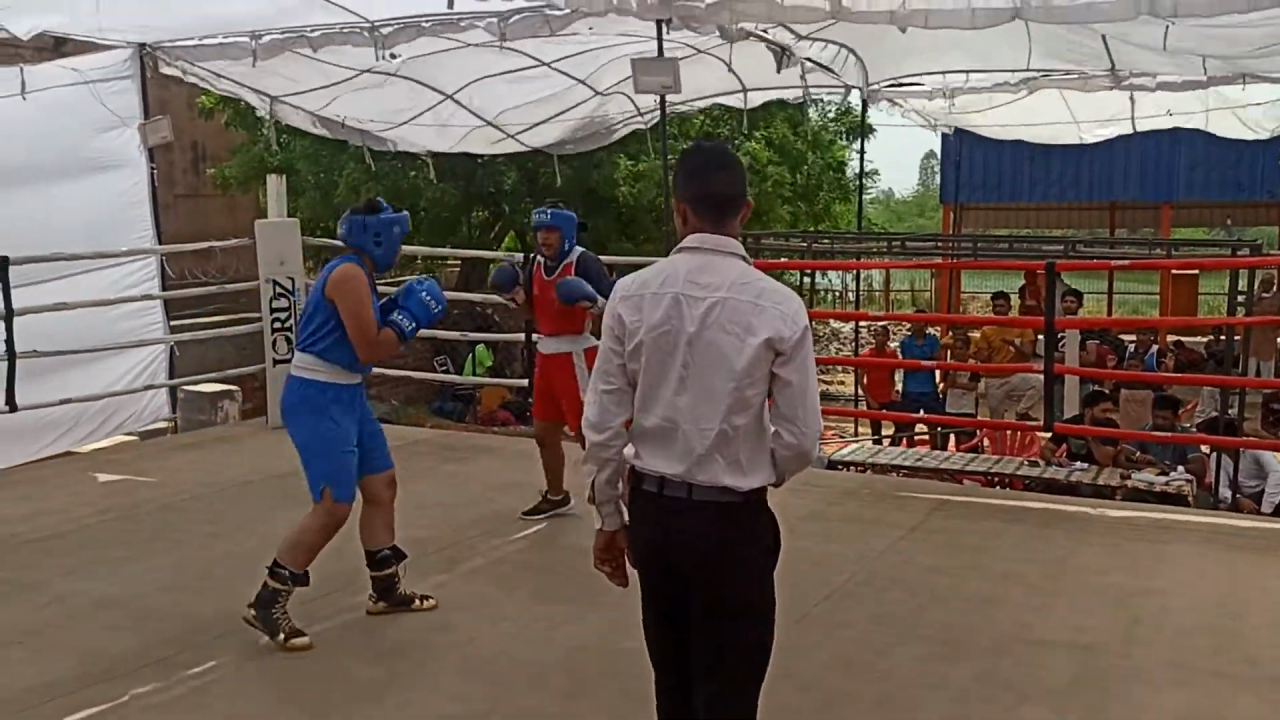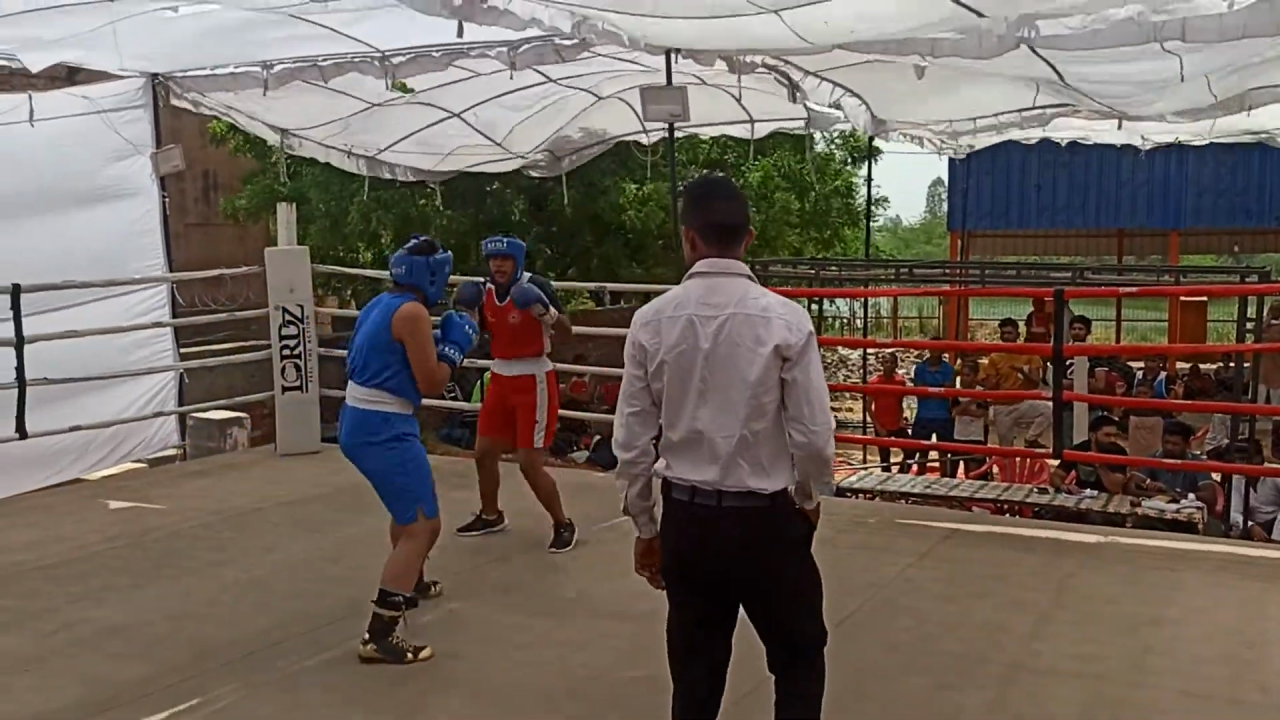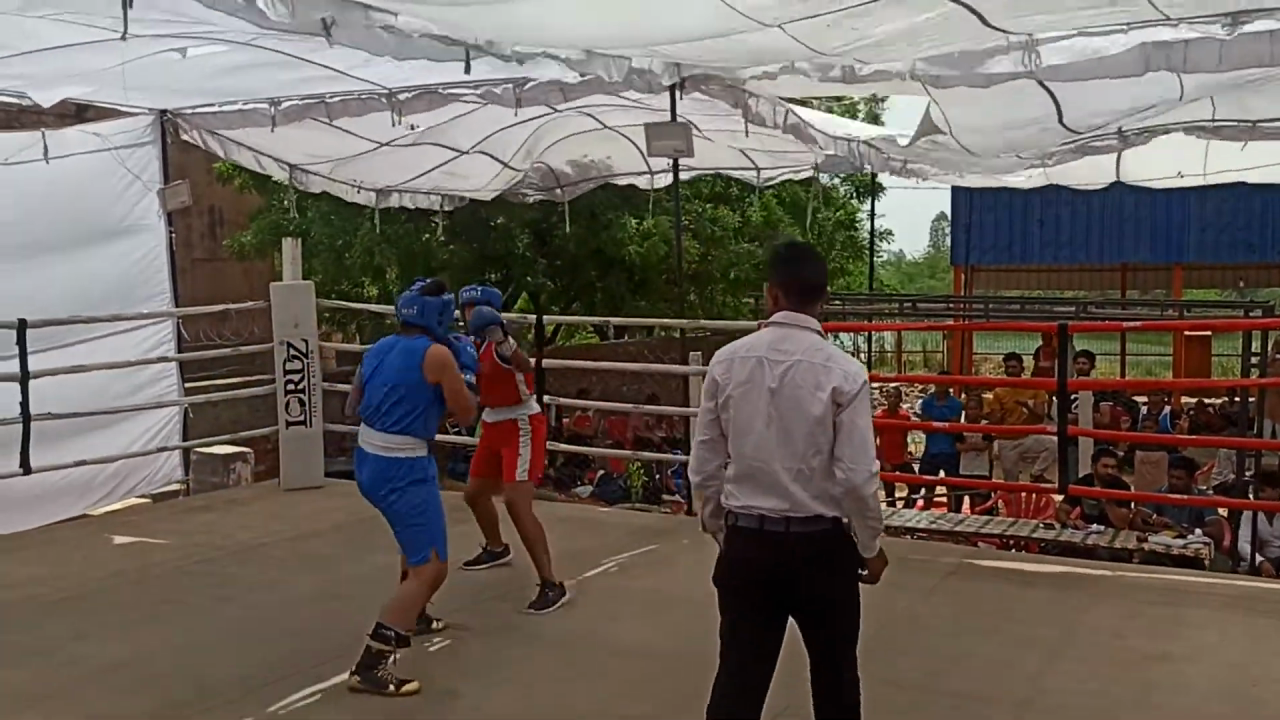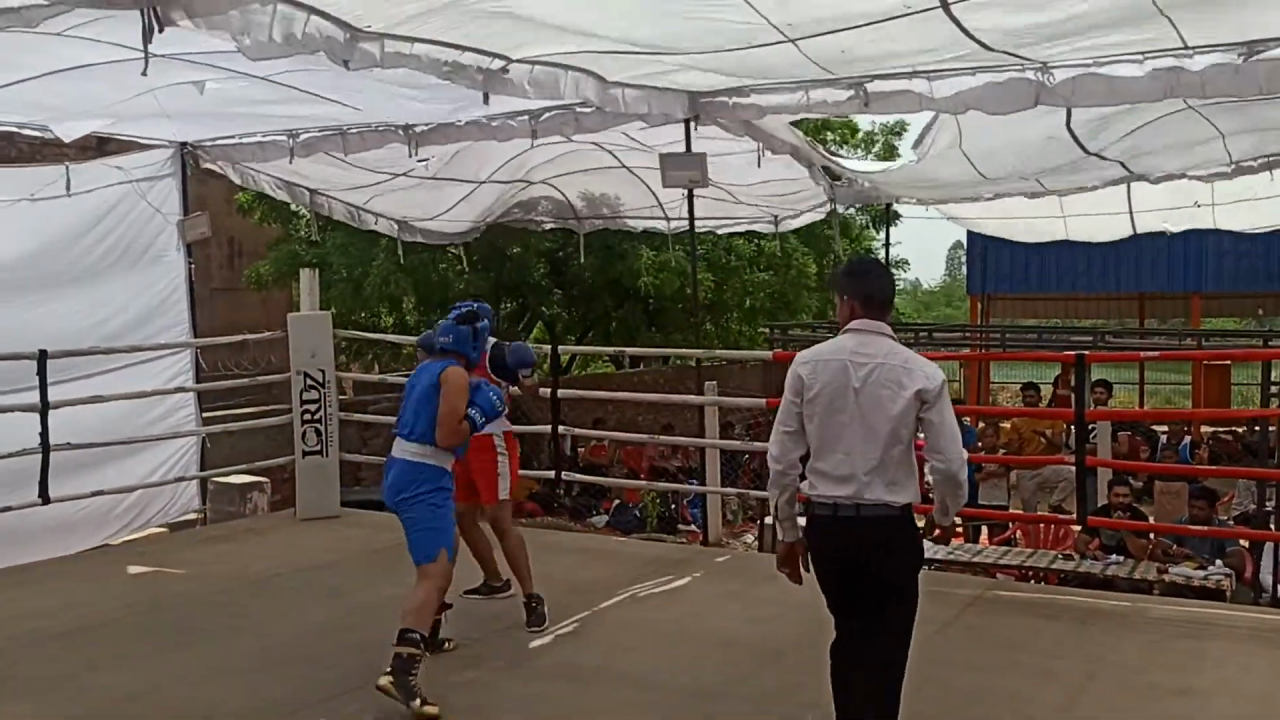
dt=0.4s
person 1, frame 1
left shoulder: (633, 294)
right shoulder: (778, 306)
left elbow: (601, 424)
right elbow: (800, 438)
left wrist: (608, 517)
left hip: (652, 511)
right hip: (732, 521)
person 1, frame 2
left shoulder: (651, 321)
right shoulder: (785, 318)
left elbow: (631, 441)
right elbow: (814, 436)
left wrist: (645, 526)
right wrist: (808, 497)
left hip: (686, 521)
right hip: (765, 520)
right knee: (800, 664)
person 1, frame 3
left shoulder: (727, 362)
right shoulder: (843, 371)
left elbow: (704, 468)
right elbow: (855, 476)
left wrist: (724, 538)
right wrist: (870, 546)
left hip: (748, 545)
right hip: (819, 545)
right knee: (835, 676)
person 1, frame 4
left shoulder: (808, 364)
right shoulder: (921, 373)
left elbow: (782, 459)
right elbow: (949, 464)
left wrist: (788, 532)
right wrist: (947, 517)
left hip: (826, 527)
right hip: (889, 530)
left knee: (849, 639)
right knee: (883, 662)
person 2, frame 1
left shoulder: (356, 274)
right shoulder: (348, 275)
right elbow: (370, 351)
left wrist: (395, 307)
right wrist: (411, 315)
left hip: (345, 395)
right hip: (317, 399)
left knee: (382, 486)
right knee: (332, 508)
left ankle: (386, 589)
right ankle: (268, 602)
person 2, frame 2
left shoulder: (382, 303)
right shoulder: (412, 312)
right elbow: (431, 384)
left wrist: (433, 341)
right wrist: (455, 345)
left hip: (365, 421)
right hip: (381, 428)
left knee: (416, 497)
right knee: (422, 527)
left ankle: (409, 583)
right ankle: (379, 636)
person 2, frame 3
left shoulder: (379, 349)
right shoulder: (437, 354)
left elbow: (354, 405)
right elbow: (465, 414)
right wrist: (458, 375)
left hip: (370, 462)
right hip: (404, 470)
left knee: (420, 539)
right knee: (430, 570)
left ankle: (411, 615)
right ankle: (368, 667)
person 2, frame 4
left shoulder: (428, 368)
right shoulder: (456, 375)
right elbow: (447, 438)
right wrist: (478, 412)
left hip: (404, 474)
right hip: (422, 481)
left knee: (445, 547)
right knee: (436, 574)
left ankle: (425, 634)
right ankle: (400, 673)
person 3, frame 1
left shoulder: (584, 262)
right shoulder: (539, 264)
right elbow: (534, 309)
left wrist: (593, 302)
right wrist: (513, 291)
left hip: (577, 360)
right hip: (547, 357)
right knee: (544, 434)
right ankle: (556, 496)
person 3, frame 2
left shoulder: (535, 286)
right shoulder: (486, 290)
left elbow: (566, 327)
right elbow: (479, 331)
left wrist: (546, 313)
right wrist: (468, 313)
left hip: (534, 383)
right hip: (501, 382)
left knee: (530, 464)
right knee: (484, 454)
left ankle: (563, 524)
right ankle: (490, 515)
person 3, frame 3
left shoulder: (499, 336)
right shoulder: (472, 340)
left elbow: (526, 369)
left wrist: (502, 340)
left hip: (522, 427)
right hip: (493, 427)
left knee: (518, 504)
right knee: (474, 494)
left ankle: (551, 583)
right ankle: (496, 548)
person 3, frame 4
left shoulder: (497, 352)
left wrist: (524, 372)
left hip: (494, 441)
right hip: (469, 443)
left knee: (501, 521)
right knee: (464, 518)
left ankle: (532, 598)
right ankle: (495, 581)
